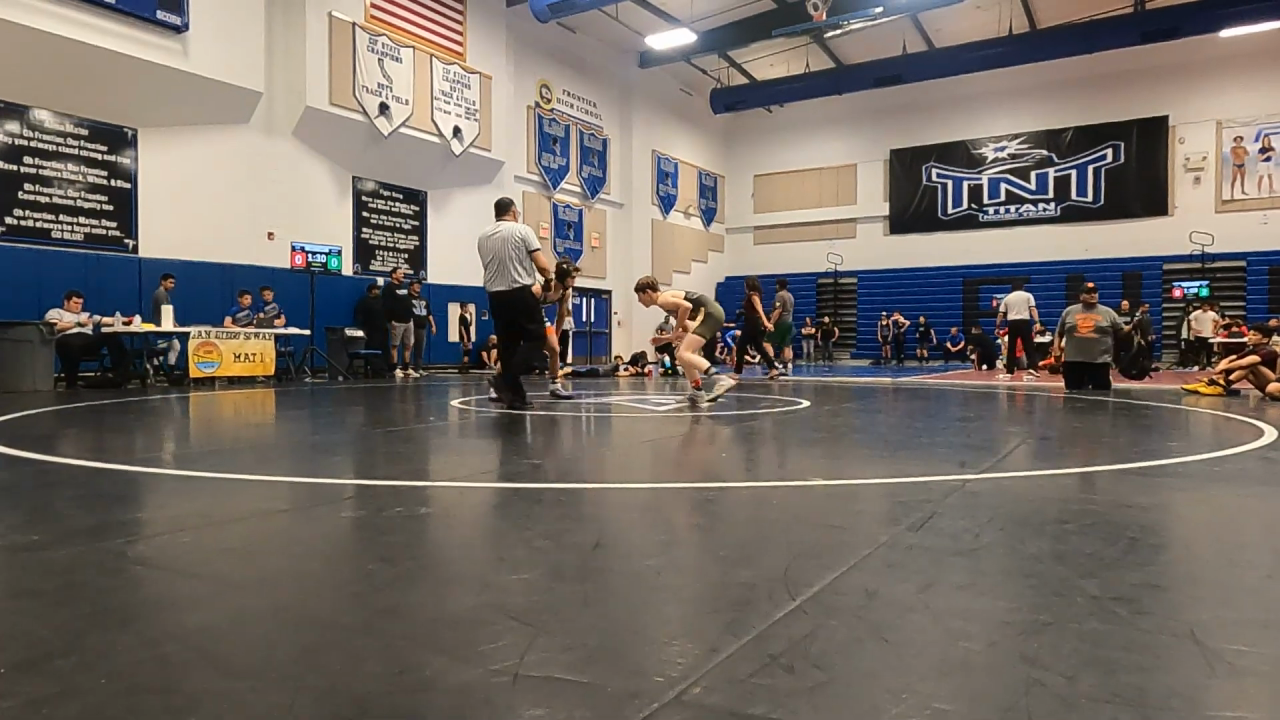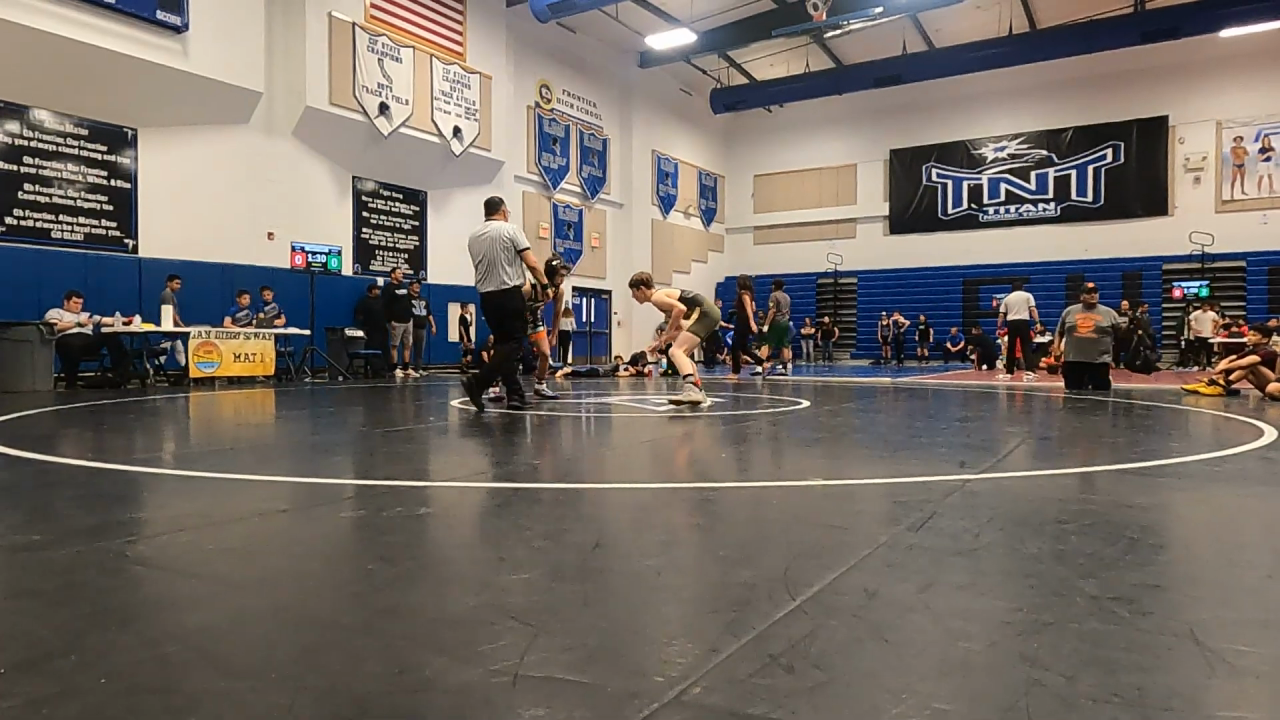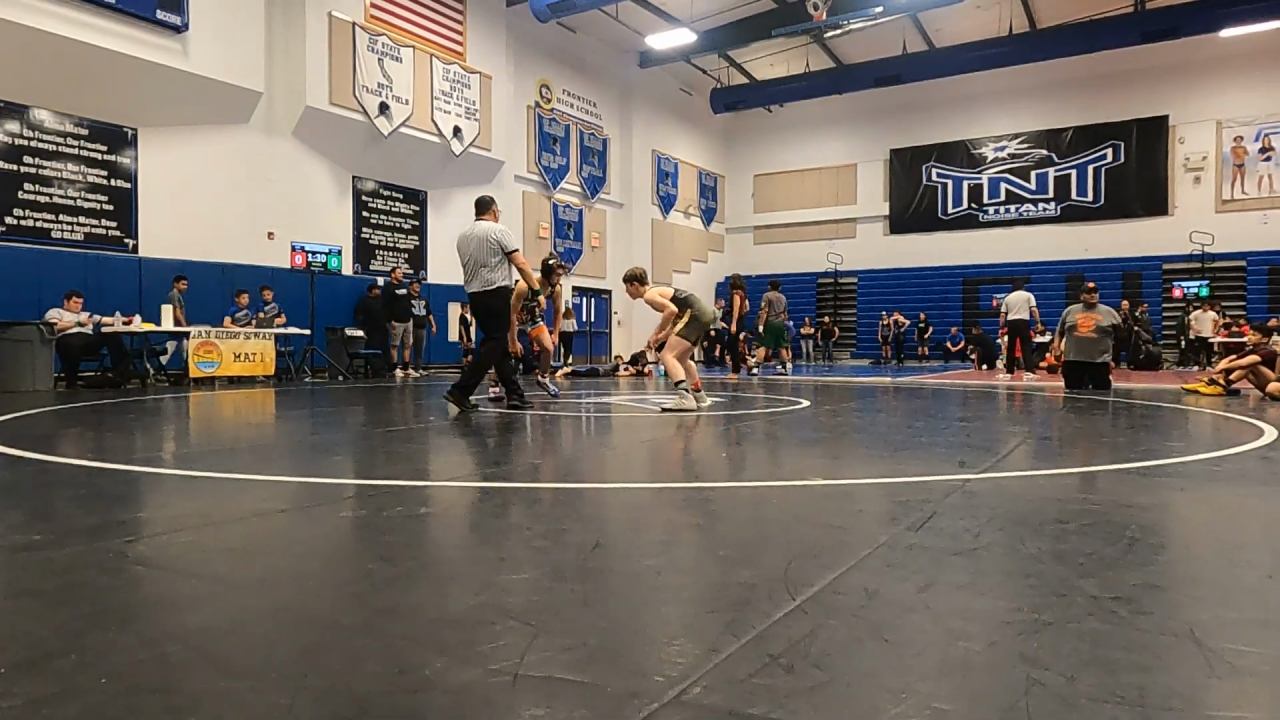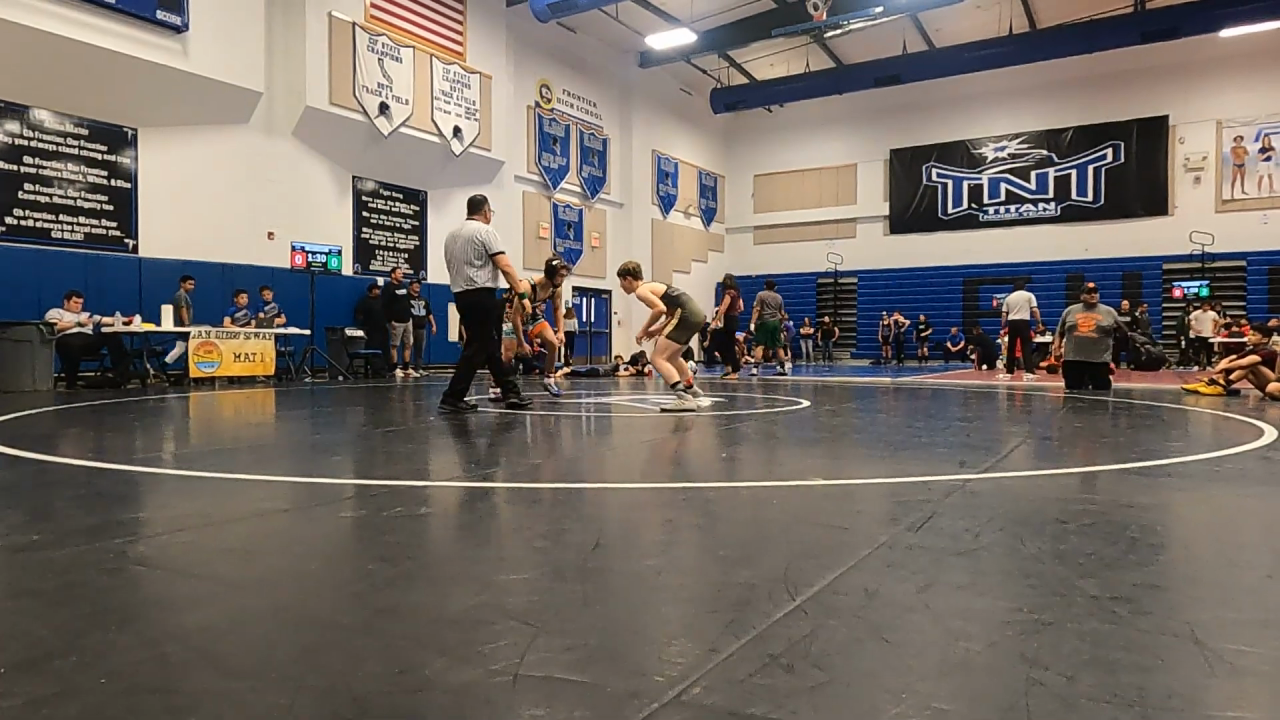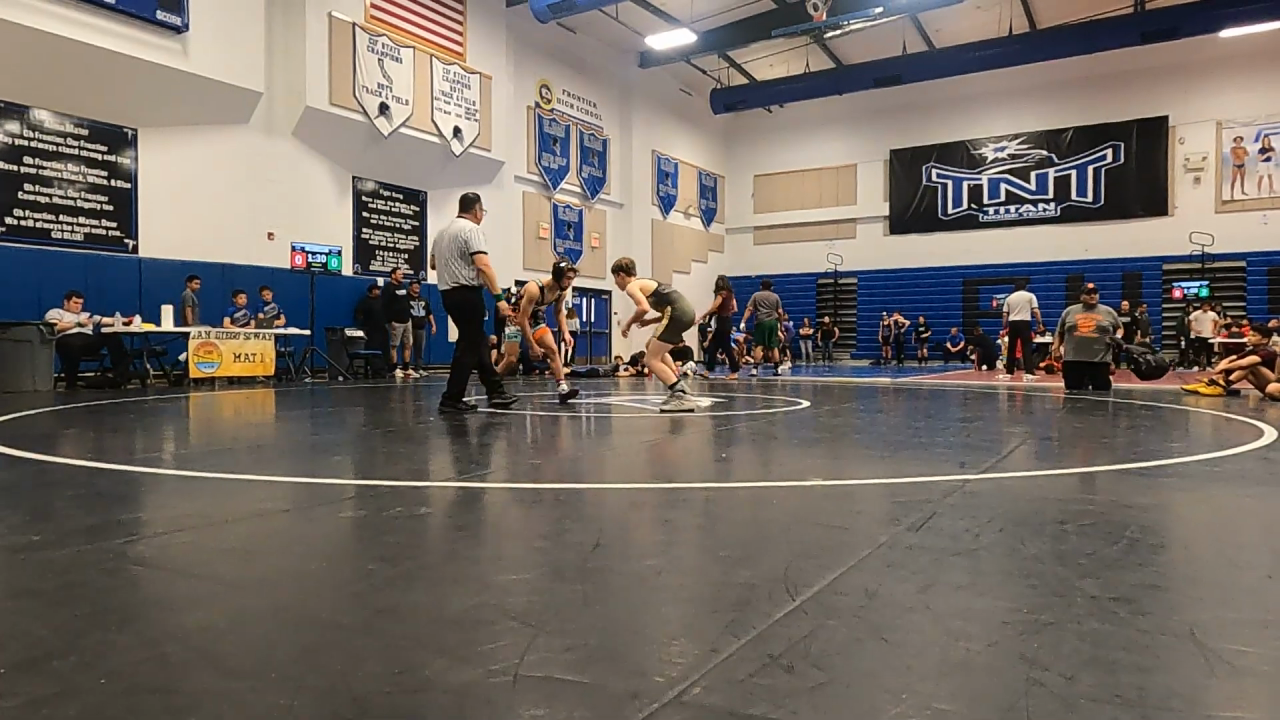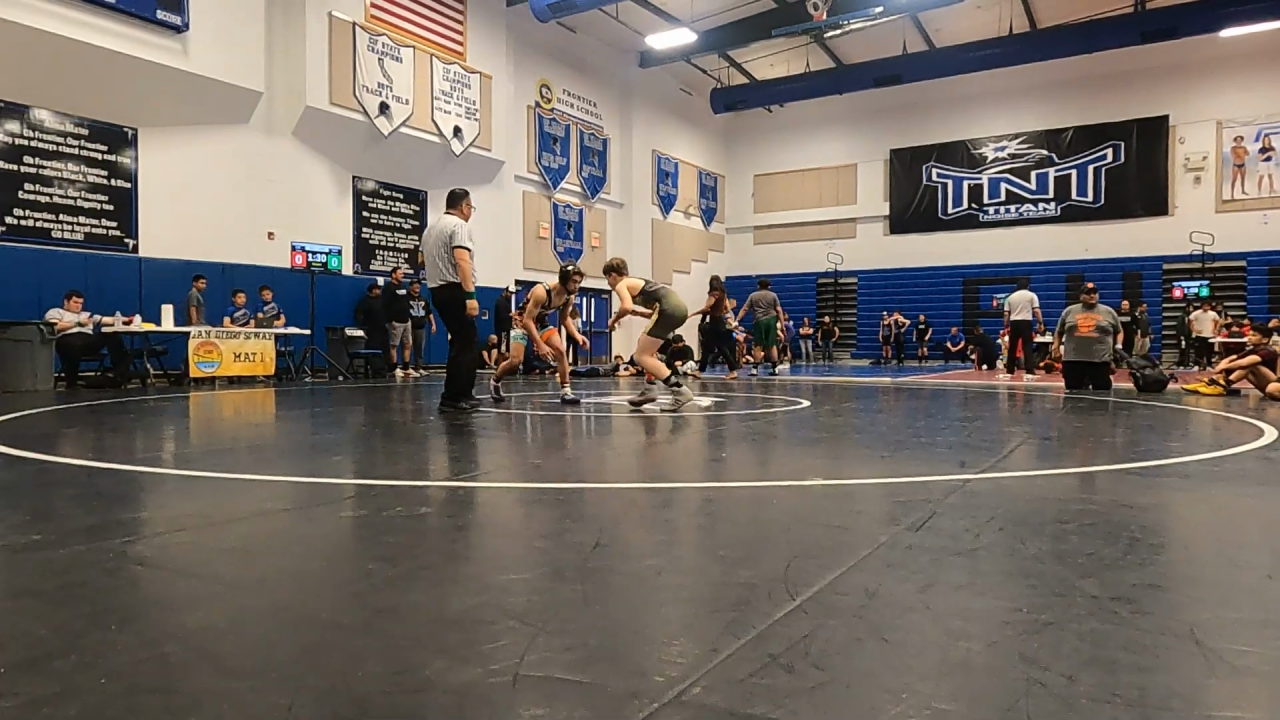
dt=0.1s
person 1, frame 1
left shoulder: (483, 237)
right shoulder: (522, 230)
right elbow: (542, 264)
left hip: (496, 297)
right hip: (520, 295)
left knee: (508, 346)
right knee: (535, 341)
left ankle: (514, 396)
right ankle: (505, 382)
person 1, frame 2
left shoulder: (473, 237)
right shoulder: (510, 230)
right elbow: (532, 263)
right wrist: (544, 284)
left hip: (487, 297)
right hip: (509, 295)
left knee: (504, 345)
right knee: (513, 344)
left ankle: (515, 396)
right ankle: (476, 383)
person 1, frame 3
left shoulder: (463, 236)
right shoulder: (498, 230)
right elbow: (520, 263)
right wrist: (536, 290)
left hip: (476, 297)
right hip: (496, 296)
left knee: (500, 346)
right knee: (495, 346)
left ankle: (514, 395)
right ankle: (459, 392)
person 1, frame 4
left shoulder: (452, 235)
right shoulder: (485, 232)
left elbow: (451, 267)
right elbow: (505, 266)
right wrist: (522, 295)
left hip: (461, 296)
right hip: (481, 296)
left knee: (489, 346)
right knee: (478, 347)
left ankle: (511, 393)
right ankle: (452, 397)
person 1, frame 5
left shoulder: (442, 231)
right shoulder: (472, 231)
left elbow: (434, 264)
right elbow: (483, 266)
right wrist: (499, 297)
left hip: (448, 294)
right hip: (467, 294)
left knee: (477, 343)
right knee: (470, 346)
left ankle: (496, 393)
right ankle: (451, 400)
person 1, frame 6
left shoulder: (432, 228)
right shoulder: (459, 226)
left elbow: (426, 260)
right elbow: (462, 260)
right wrist: (471, 295)
left hip: (438, 291)
right hip: (454, 291)
left knee: (461, 342)
right knee: (465, 344)
left ankle: (463, 394)
right ankle: (454, 399)
